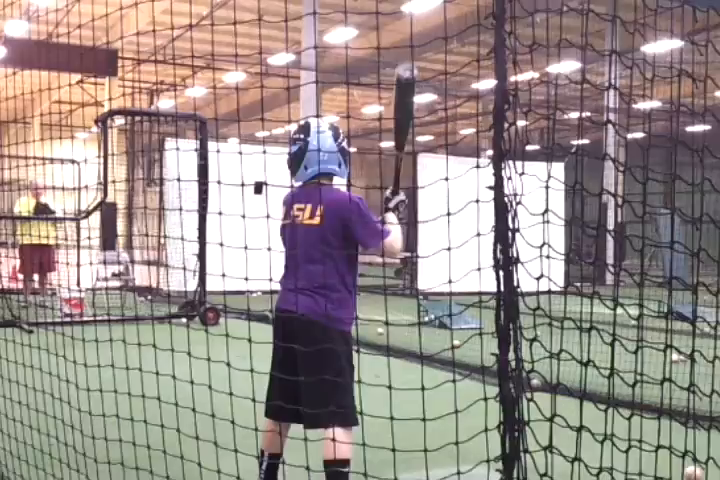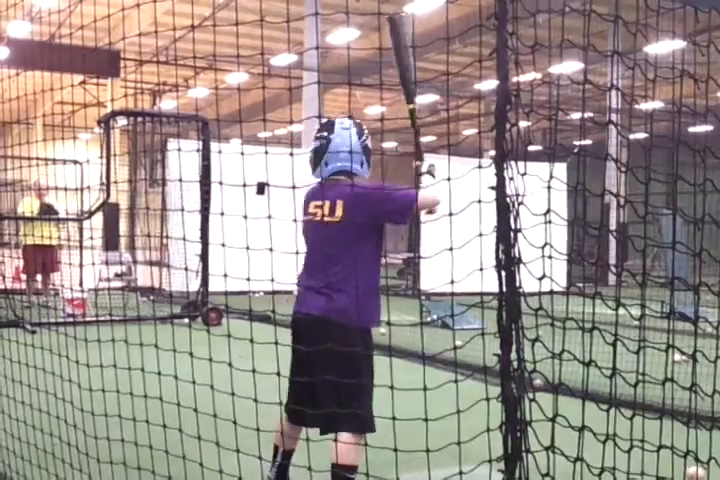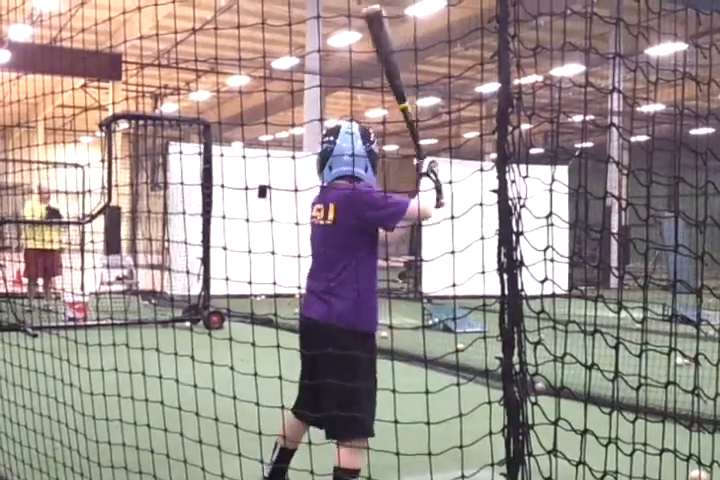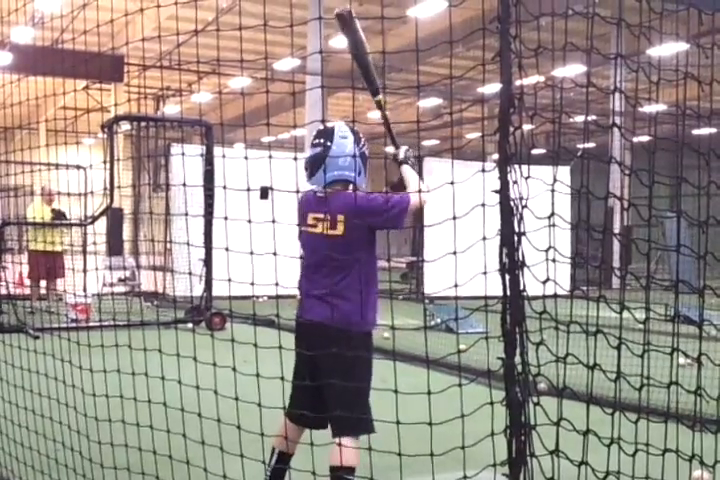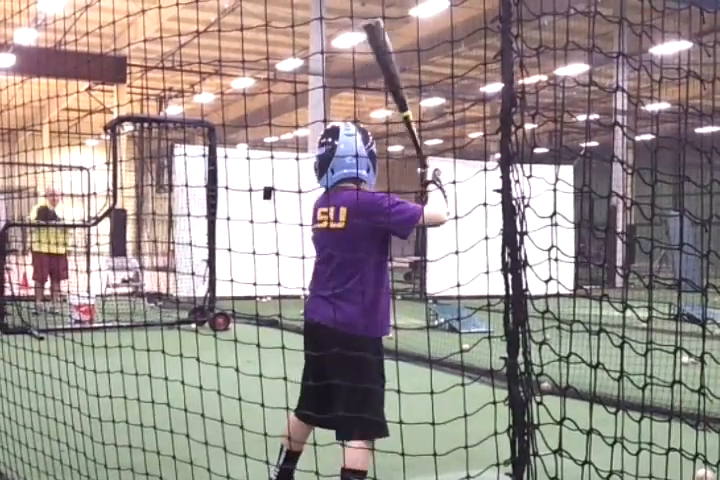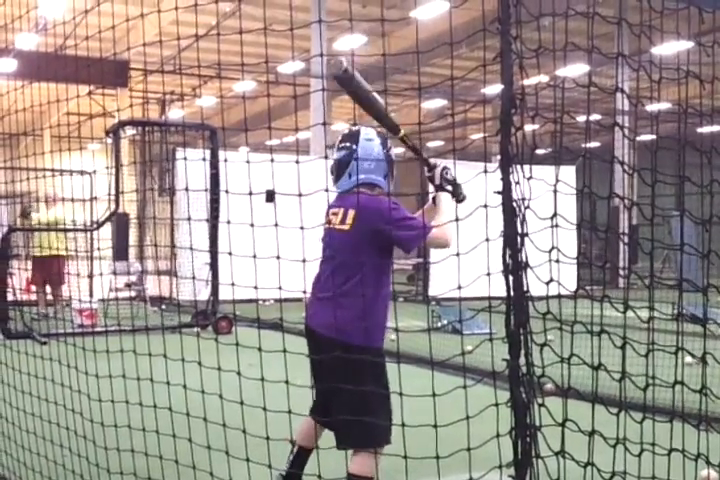
dt=0.4s
person 1, frame 1
left shoulder: (291, 202)
right shoulder: (345, 203)
right elbow: (393, 246)
left wrist: (375, 216)
right wrist: (392, 210)
left hip: (288, 314)
right hip: (326, 320)
left knee: (280, 408)
right knee: (337, 416)
person 1, frame 2
left shoulder: (313, 197)
right shoulder: (365, 195)
right elbow: (432, 201)
left wrist: (403, 202)
left hip: (307, 314)
right hip: (345, 320)
left knee: (298, 405)
right knee: (351, 419)
person 1, frame 3
left shoulder: (324, 200)
right shoulder: (357, 197)
left elbow: (378, 231)
right elbow: (422, 210)
left wrist: (404, 205)
left hip: (314, 319)
right hip: (347, 325)
left knee: (306, 406)
right knee: (353, 425)
person 1, frame 4
left shoulder: (306, 203)
right shoulder: (363, 206)
right elbow: (418, 198)
left wrist: (384, 197)
right wrist: (406, 164)
left hip: (309, 323)
right hip: (347, 328)
left knee: (299, 411)
right knee: (348, 423)
person 1, frame 5
left shoulder: (324, 204)
right shoulder: (369, 203)
right elbow: (437, 215)
right wrist: (434, 187)
left hip: (318, 322)
right hip: (355, 329)
left knee: (309, 408)
right knee: (362, 426)
person 1, frame 6
left shoulder: (339, 206)
right shoulder: (377, 208)
left elbow: (405, 225)
right elbow: (441, 237)
left wrist: (437, 199)
right wrist: (445, 191)
left hip: (320, 326)
right hip: (354, 334)
left knee: (324, 408)
right knee: (370, 433)
person 2, frame 1
left shoulder: (47, 202)
right shoulder: (23, 201)
right elbow: (18, 216)
left wrist: (50, 213)
right wrist: (34, 213)
left hip: (46, 242)
right hip: (29, 241)
left knee: (44, 272)
right knee: (28, 272)
left ankle: (43, 298)
right ankle: (26, 299)
person 2, frame 2
left shoulder: (50, 203)
right shoulder: (26, 202)
right elbow: (22, 217)
left wrist: (54, 215)
right wrist: (38, 214)
left hip: (50, 243)
right hip: (32, 243)
left knee: (47, 272)
right knee: (31, 273)
left ankle: (46, 299)
right ankle: (30, 299)
person 2, frame 3
left shoulder: (53, 207)
right shoulder: (30, 205)
right elbow: (28, 222)
left wrist: (58, 218)
right wrist: (45, 218)
left hip: (52, 246)
right hip: (34, 246)
left knee: (49, 276)
right knee: (33, 276)
left ankle: (48, 302)
right ankle: (31, 303)
person 2, frame 4
left shoulder: (57, 209)
right shoulder: (34, 207)
right elbow: (33, 223)
left wrist: (62, 220)
right wrist: (50, 221)
left hip: (55, 248)
right hip: (37, 248)
left knee: (52, 277)
right knee: (36, 277)
right ankle: (34, 304)
person 2, frame 5
right shoulder: (39, 208)
right elbow: (32, 222)
left wrist: (57, 218)
right wrist: (40, 219)
left hip: (58, 250)
right hip: (40, 249)
left knee: (56, 279)
right knee: (40, 278)
left ankle: (55, 306)
right ankle: (38, 305)
person 2, frame 6
left shoulder: (59, 212)
right shoulder: (41, 213)
left elbow: (46, 219)
right elbow: (34, 227)
left wrist: (31, 215)
right wrist: (31, 219)
left hip: (56, 253)
right hip: (38, 253)
left knee: (55, 283)
right knee: (39, 283)
left ankle: (58, 309)
right ankle: (42, 311)
